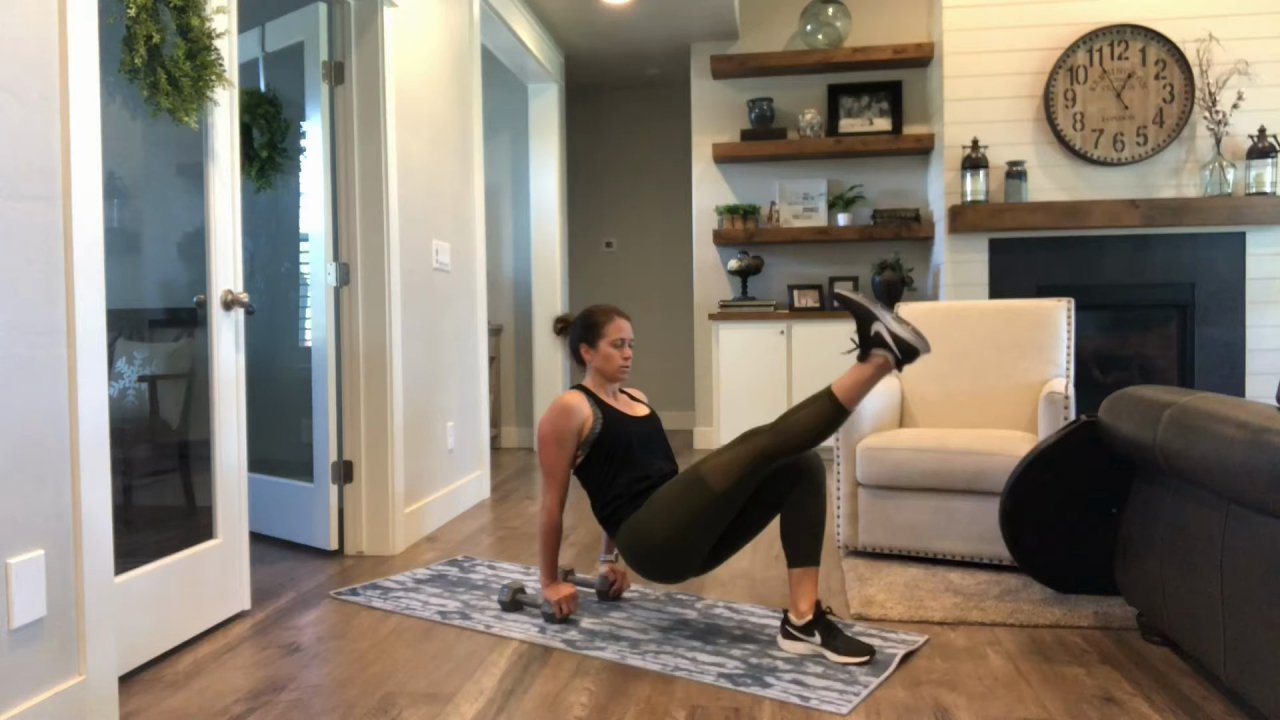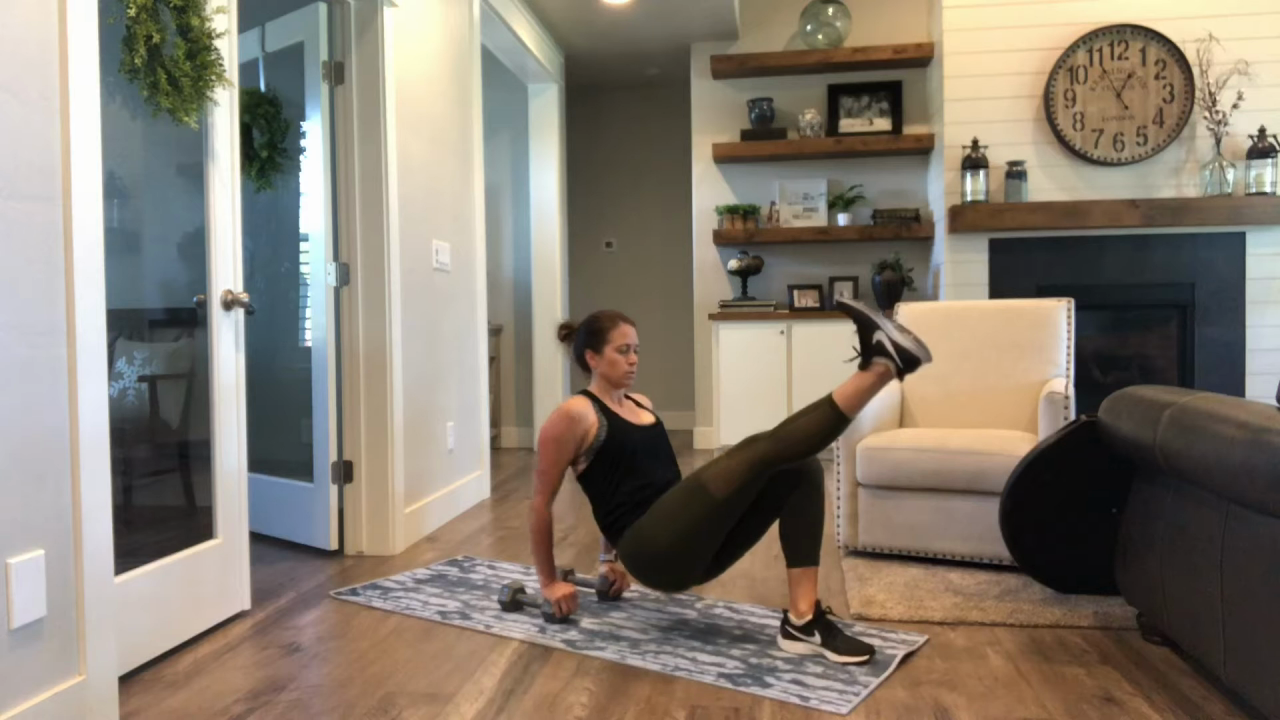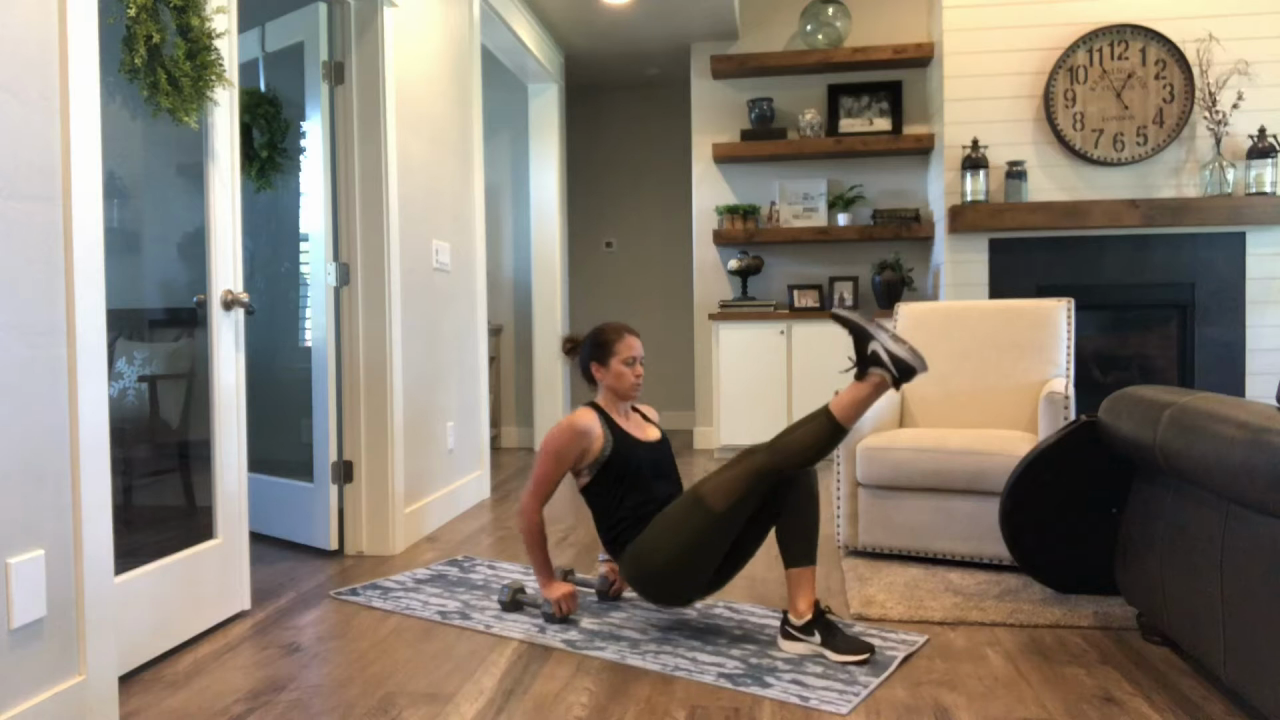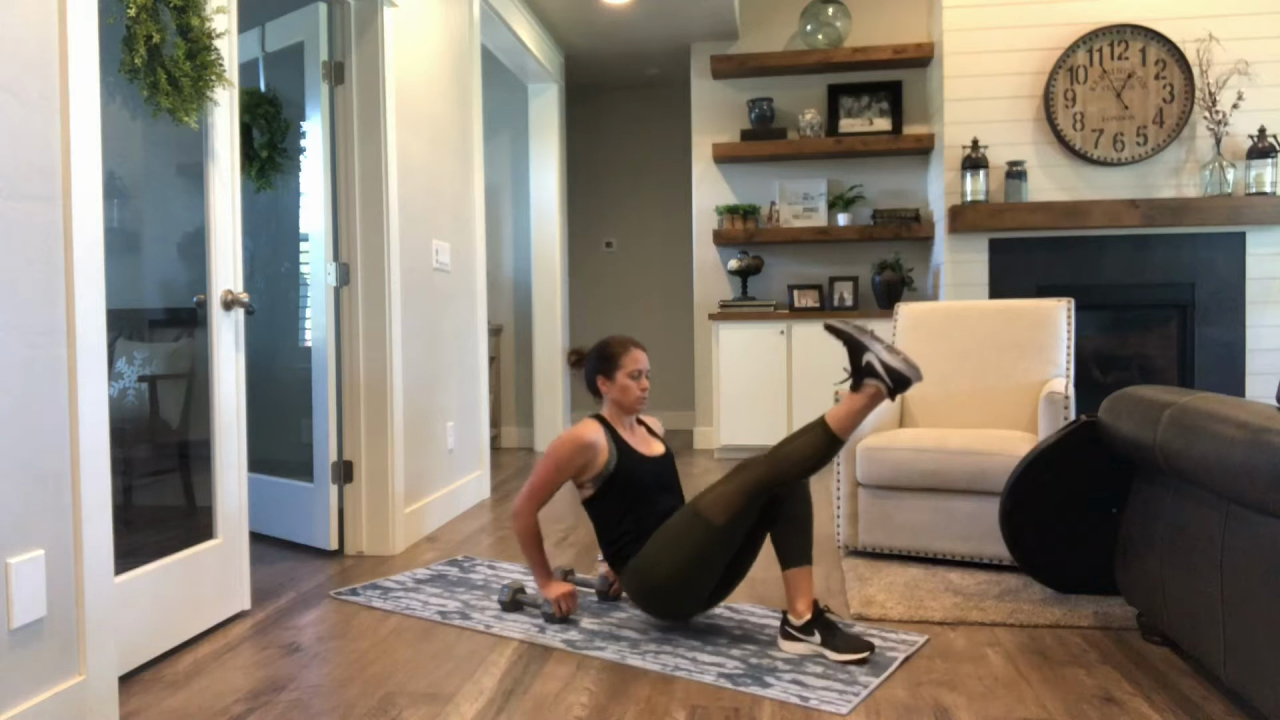
dt=0.1s
person 1, frame 1
left shoulder: (635, 400)
right shoulder: (569, 410)
right elbow: (552, 502)
left wrist: (610, 559)
right wrist: (551, 583)
left hip: (691, 538)
right hip: (652, 545)
left knee: (802, 467)
right knee: (760, 445)
left ankle: (802, 623)
right ankle: (877, 359)
person 1, frame 2
left shoulder: (639, 405)
right shoulder: (574, 415)
right elbow: (541, 503)
left wrist: (610, 559)
right wrist: (550, 583)
left hip: (692, 546)
right hip: (655, 551)
left knee: (801, 469)
right knee: (761, 451)
left ankle: (802, 622)
person 1, frame 3
left shoulder: (645, 416)
right shoulder: (580, 428)
right elbow: (529, 506)
left wrist: (611, 558)
right wrist: (548, 582)
left hip: (693, 558)
right hip: (655, 569)
left knee: (792, 474)
right knee: (759, 462)
left ankle: (801, 623)
person 1, frame 4
left shoulder: (650, 429)
right shoulder: (585, 440)
right elbow: (523, 509)
left wrist: (614, 560)
right wrist: (547, 582)
left hip: (694, 569)
right hip: (657, 580)
left knee: (785, 479)
right knee: (757, 474)
left ankle: (801, 623)
